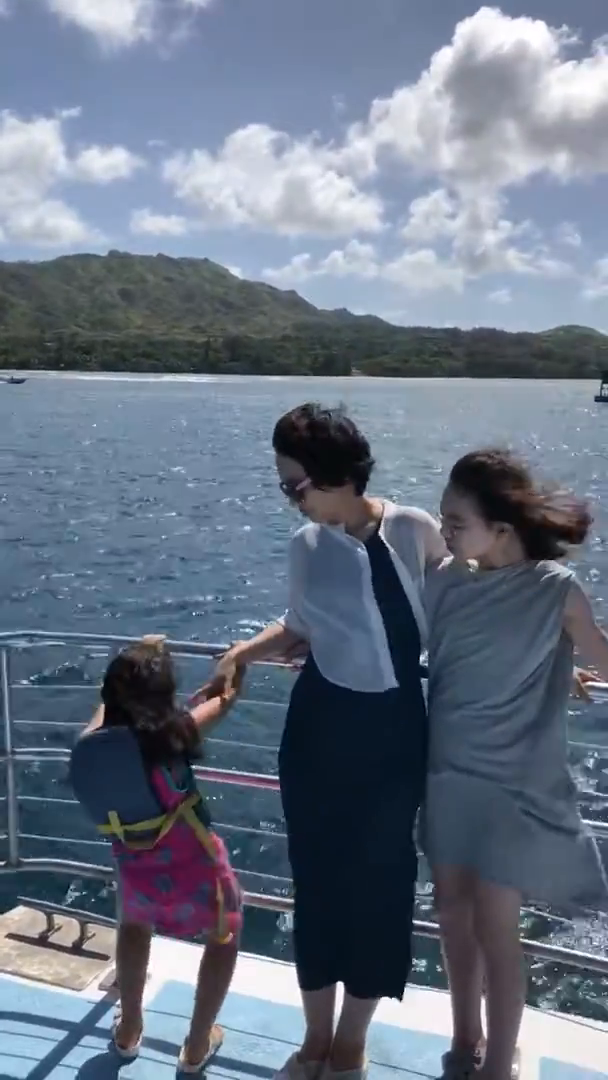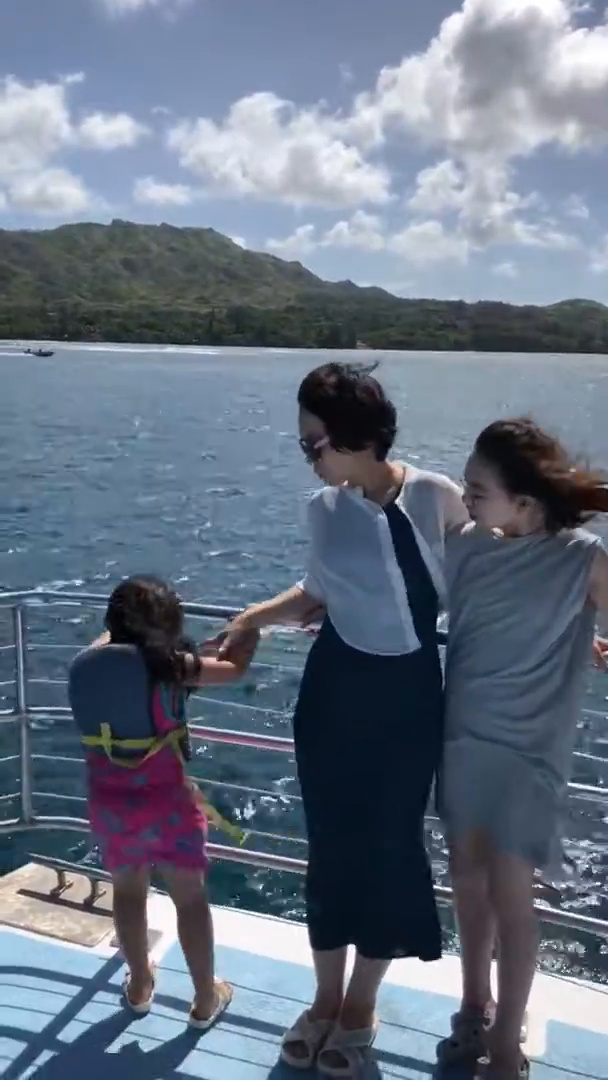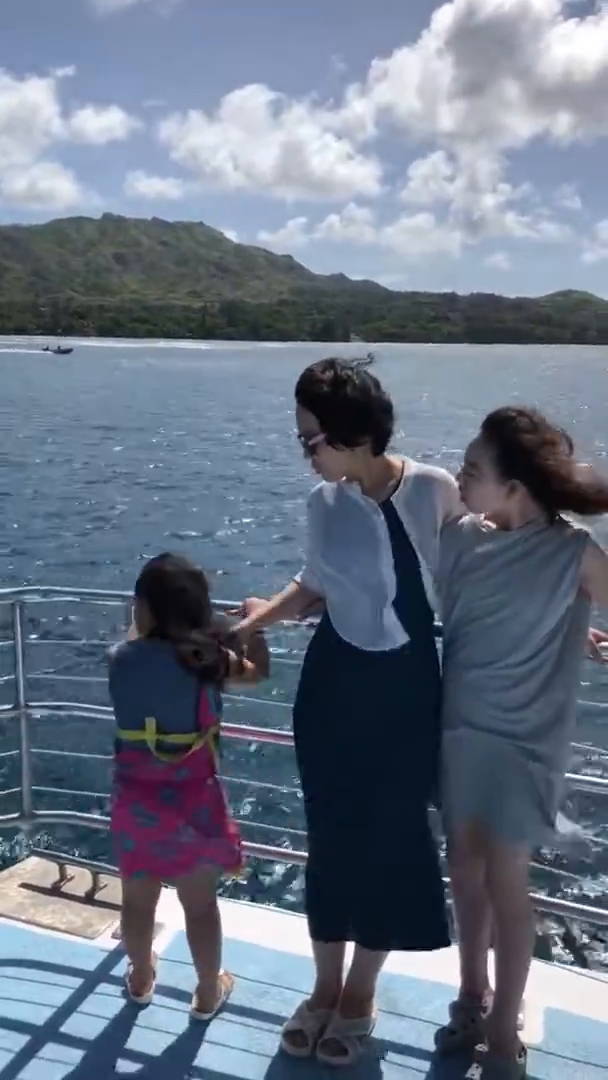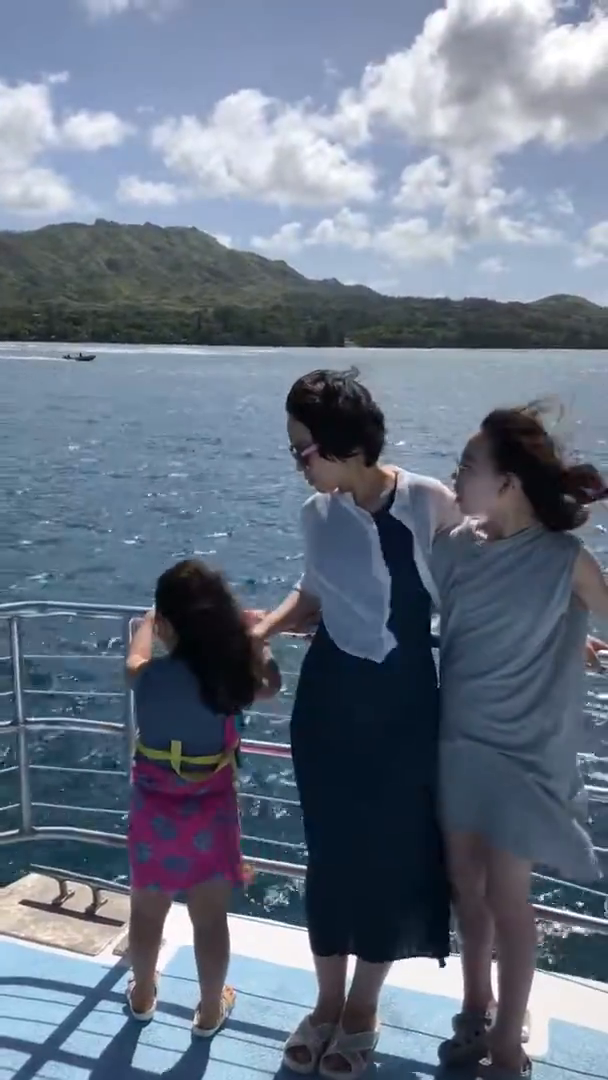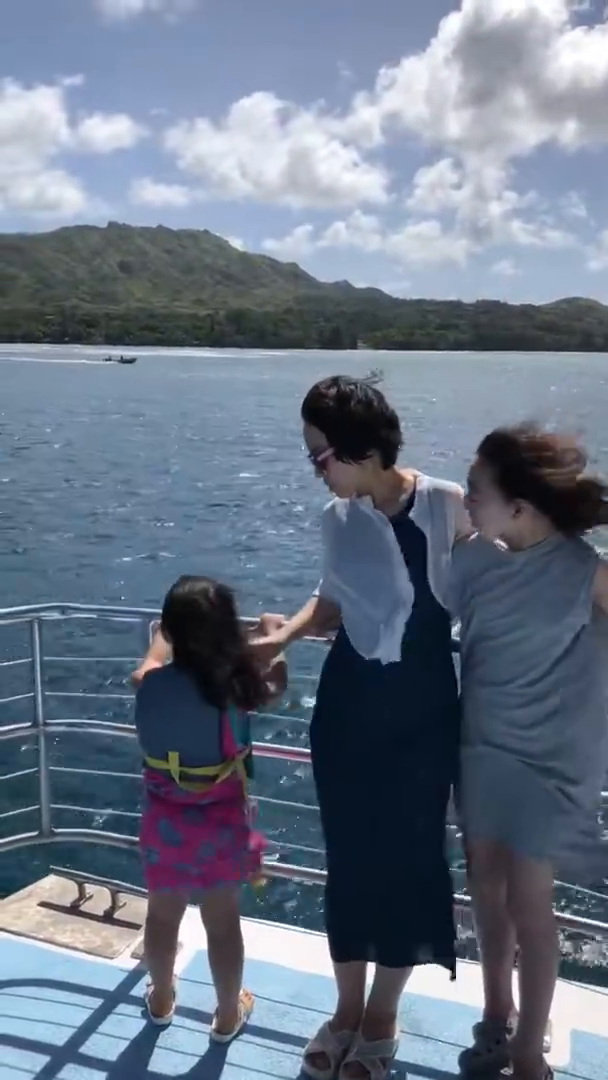
dt=0.5s
person 1, frame 1
left shoulder: (414, 531)
right shoulder: (305, 546)
right wrist: (242, 651)
left hip: (392, 734)
right hip: (318, 729)
left knee: (376, 885)
right knee: (315, 883)
person 1, frame 2
left shoulder: (436, 496)
right shoulder: (325, 508)
right wrist: (256, 615)
left hip: (408, 699)
right hip: (332, 694)
left knee: (388, 850)
right knee: (330, 848)
left ankle: (360, 1005)
right ankle: (325, 996)
person 1, frame 3
left shoulder: (434, 491)
right shoulder: (322, 502)
right wrist: (256, 619)
left hip: (406, 693)
right hip: (330, 688)
left knee: (389, 843)
right knee: (329, 840)
left ankle: (359, 993)
right ankle: (325, 987)
person 1, frame 4
left shoulder: (430, 501)
right shoulder: (317, 514)
right wrist: (262, 629)
left hip: (403, 704)
right hip: (327, 700)
left knee: (387, 856)
right knee: (329, 853)
left ankle: (363, 1008)
right ankle: (327, 1001)
person 1, frame 5
left shoulder: (447, 505)
right shoulder: (336, 518)
right wrist: (282, 637)
left hip: (422, 710)
right hip: (346, 705)
left knee: (405, 860)
right knee: (347, 858)
left ankle: (381, 1015)
right ankle: (346, 1008)
person 2, frame 1
left shoulder: (556, 590)
right shoulder: (443, 577)
left hip: (511, 783)
right hip: (446, 769)
left knee: (495, 930)
right knee: (453, 914)
person 2, frame 2
right shoulder: (465, 543)
left hip: (527, 749)
right hip: (463, 736)
left knee: (509, 898)
right knee: (468, 880)
right ankle: (475, 1009)
person 2, frame 3
right shoulder: (459, 535)
left hip: (522, 740)
right hip: (459, 726)
left knee: (505, 886)
right knee: (465, 870)
right ankle: (473, 996)
person 2, frame 4
right shoulder: (453, 545)
left hip: (522, 751)
right hip: (458, 738)
left knee: (507, 899)
right knee: (466, 882)
right ankle: (476, 1009)
person 2, frame 5
right shoulder: (473, 554)
left hip: (545, 758)
right hip: (479, 745)
left knee: (528, 905)
right knee: (486, 889)
right ankle: (497, 1016)
person 3, frame 1
left shoulder: (87, 746)
right shoulder: (170, 734)
left elbow: (111, 705)
right elbow: (222, 700)
left wrist: (136, 660)
right wrist: (234, 666)
left hip: (137, 872)
right hip: (193, 866)
left knee: (135, 927)
right knee: (223, 938)
left ankle: (128, 1029)
right ankle: (198, 1044)
person 3, frame 2
left shoulder: (85, 663)
right shoulder: (169, 663)
right elbow: (235, 669)
right wrist: (249, 630)
left hip: (108, 801)
right hip: (163, 801)
left knee: (128, 889)
right knee: (190, 898)
left ankle: (139, 984)
right ankle: (206, 998)
person 3, frame 3
left shoulder: (123, 657)
right shoulder: (209, 657)
right elbow: (257, 671)
left wrist: (146, 623)
left hip: (136, 799)
right hip: (194, 800)
left knee: (137, 897)
right knee: (200, 902)
left ankle: (140, 978)
right ankle: (208, 992)
person 3, frame 4
left shoulder: (148, 676)
right shoulder: (233, 677)
left elbow: (137, 654)
right elbow: (270, 683)
left wrist: (150, 618)
right wrist: (255, 635)
left hip: (155, 812)
right hip: (212, 813)
left knee: (147, 909)
right knee: (210, 916)
left ankle: (142, 994)
right ankle: (210, 1009)
person 3, frame 5
left shoulder: (148, 684)
right shoulder: (235, 686)
left elbow: (156, 657)
right elbow: (276, 684)
left wrist: (172, 626)
left hip: (164, 819)
right hip: (221, 822)
left knee: (162, 915)
right knee: (223, 922)
left ankle: (161, 999)
right ankle: (228, 1014)
